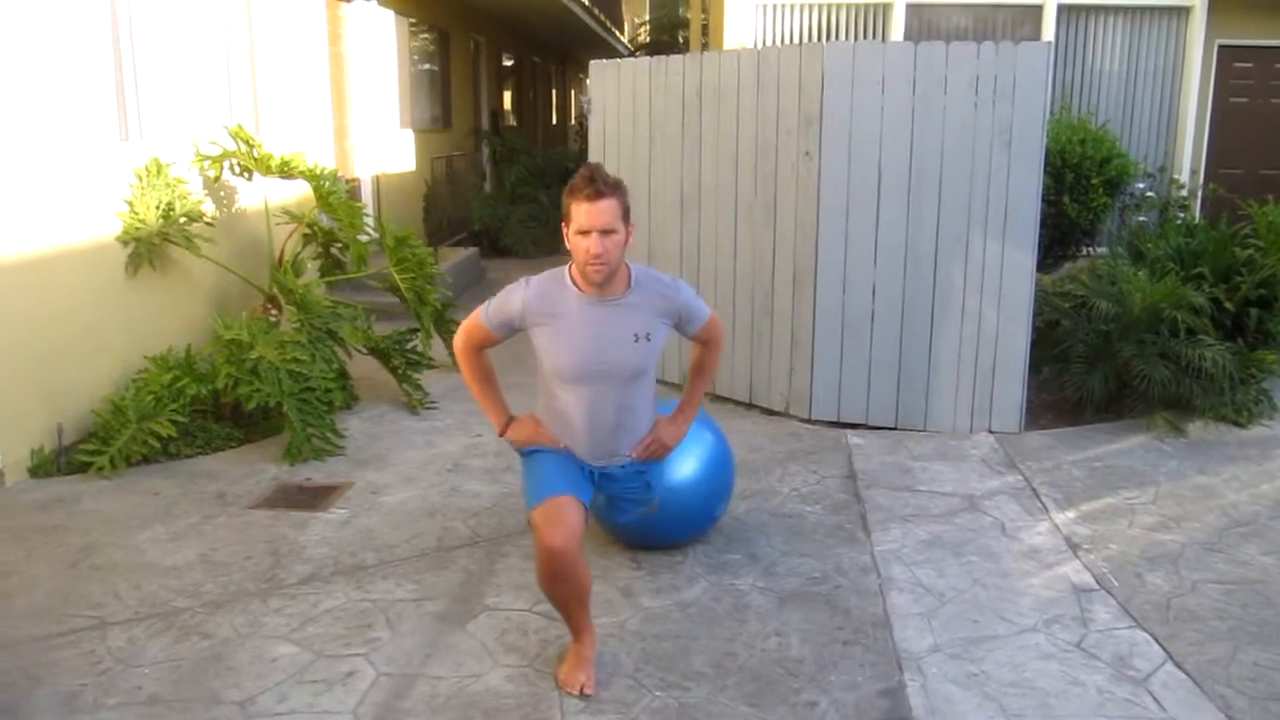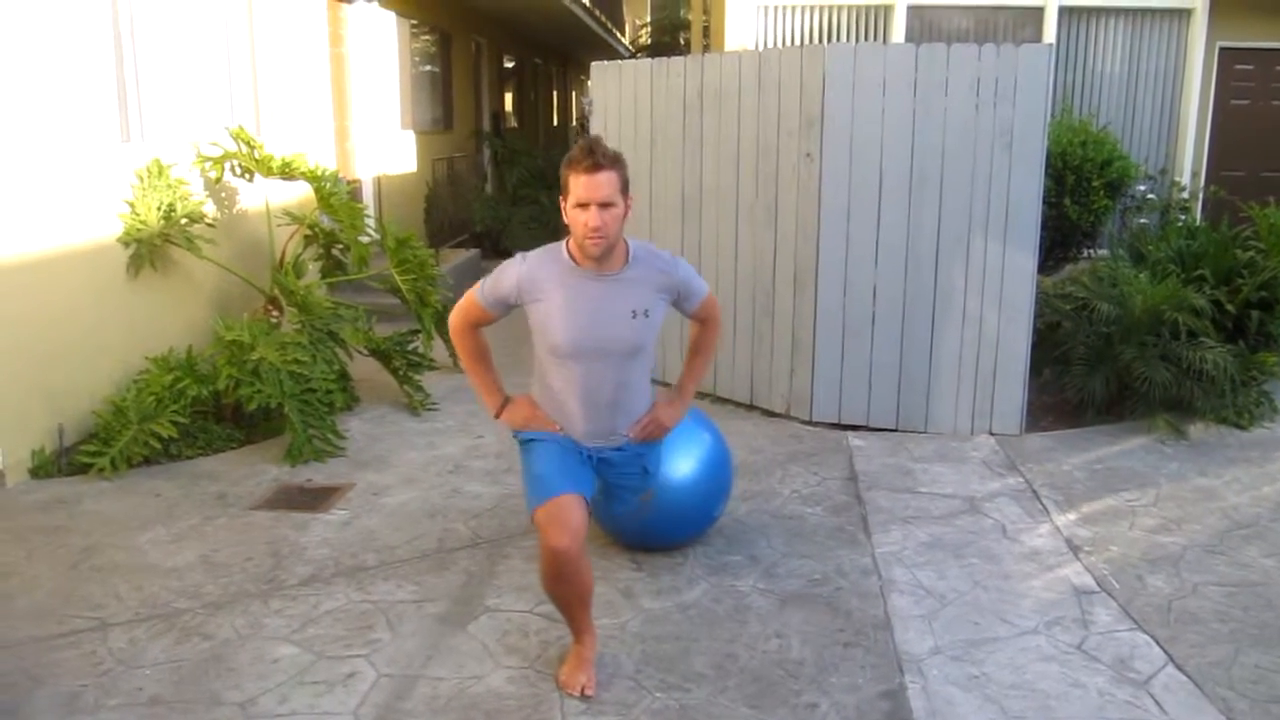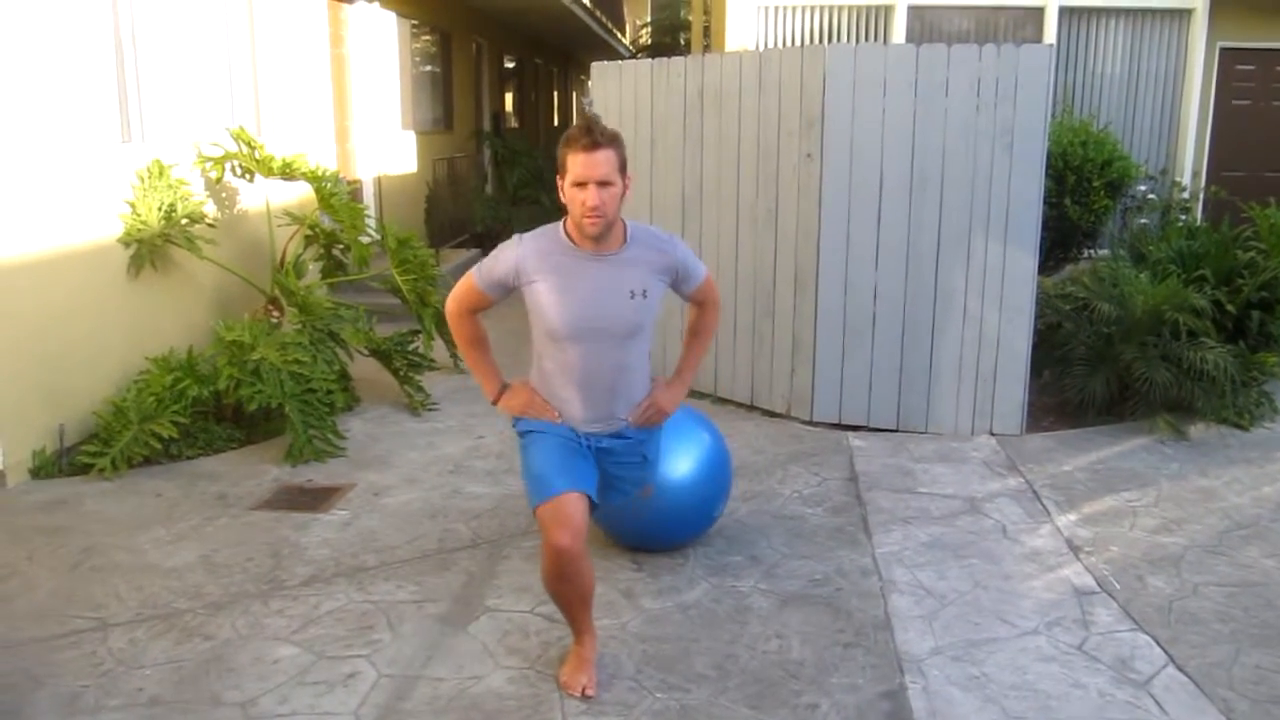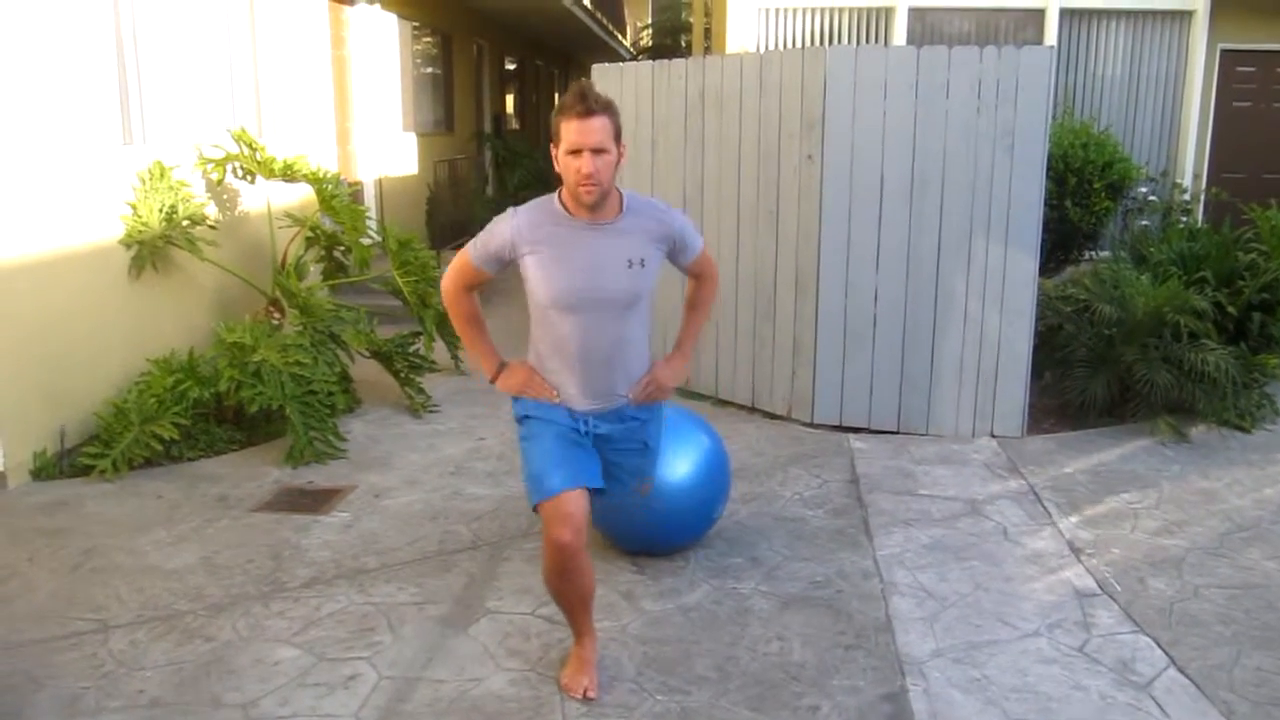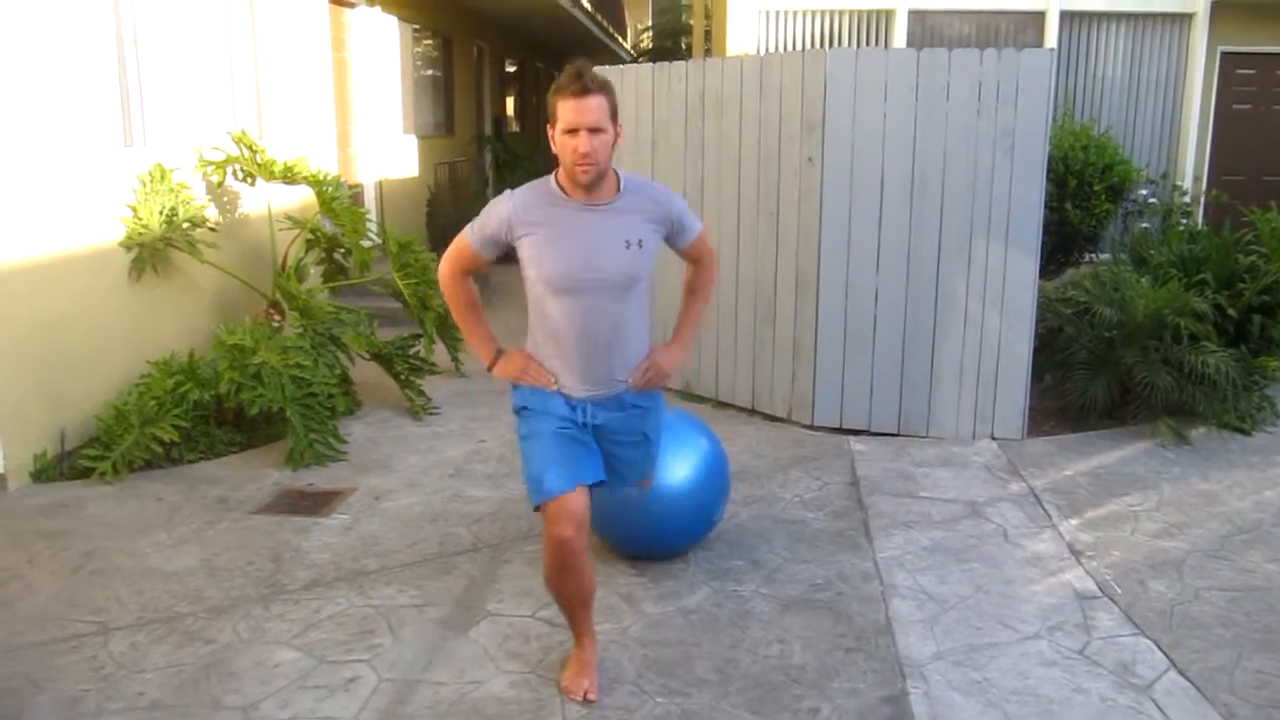
dt=0.1s
person 1, frame 1
left shoulder: (667, 295)
right shoulder: (532, 297)
left elbow: (711, 340)
right elbow: (466, 344)
left wrist: (682, 419)
right wrist: (505, 422)
left hip: (633, 451)
right hip: (557, 450)
left knee: (636, 516)
right knee: (558, 544)
right ankle: (583, 641)
person 1, frame 2
left shoulder: (665, 272)
right shoulder: (527, 274)
left elbow: (709, 319)
right elbow: (461, 323)
left wrist: (679, 400)
right wrist: (500, 405)
left hip: (632, 437)
right hip: (555, 437)
right knee: (561, 543)
right ankle: (583, 641)
person 1, frame 3
left shoulder: (663, 252)
right shoulder: (524, 255)
left elbow: (708, 304)
right elbow: (458, 308)
left wrist: (680, 383)
right wrist: (499, 390)
left hip: (631, 423)
right hip: (553, 424)
left knee: (633, 502)
right knee: (565, 538)
left ankle: (607, 488)
right ankle: (583, 642)
person 1, frame 4
left shoulder: (661, 223)
right shoulder: (520, 228)
left elbow: (706, 277)
right elbow: (455, 286)
left wrist: (679, 360)
right wrist: (497, 370)
left hip: (631, 405)
right hip: (551, 409)
right knee: (566, 535)
left ankle: (605, 477)
right ankle: (583, 642)
person 1, frame 5
left shoulder: (657, 204)
right shoulder: (516, 209)
left elbow: (704, 261)
right elbow: (452, 272)
left wrist: (679, 345)
right wrist: (493, 356)
left hip: (630, 393)
right hip: (549, 398)
left knee: (637, 485)
right knee: (566, 529)
left ankle: (610, 464)
right ankle: (583, 646)
